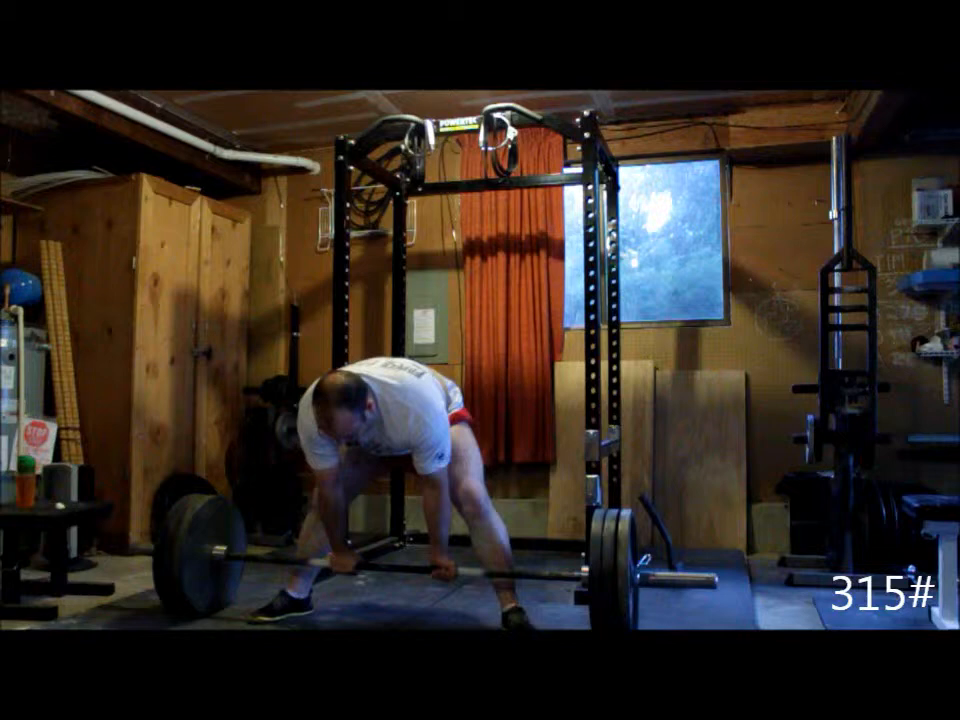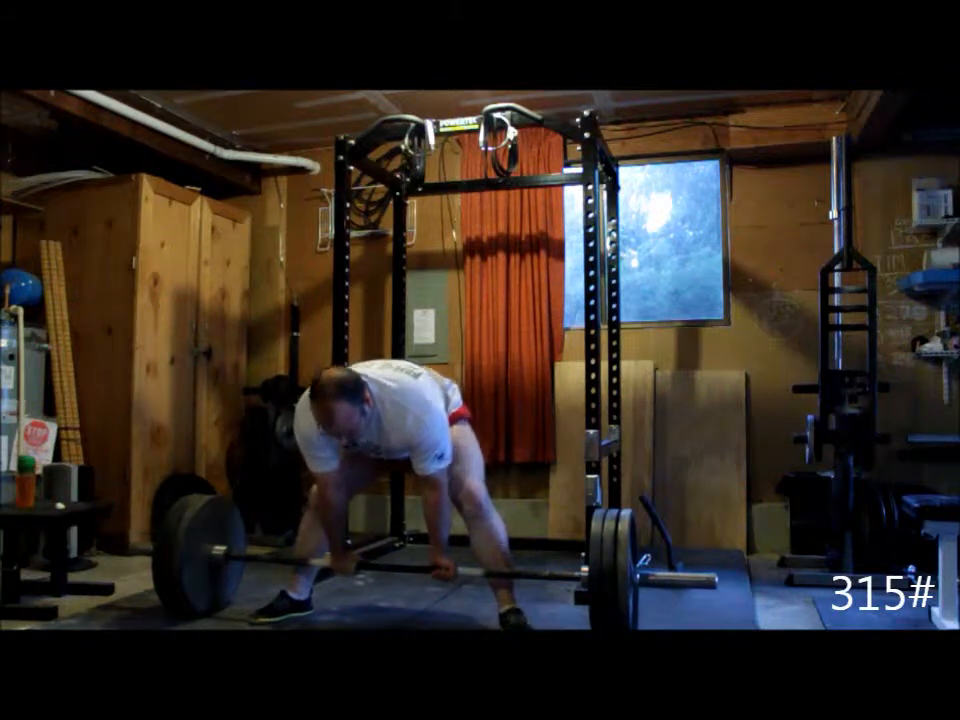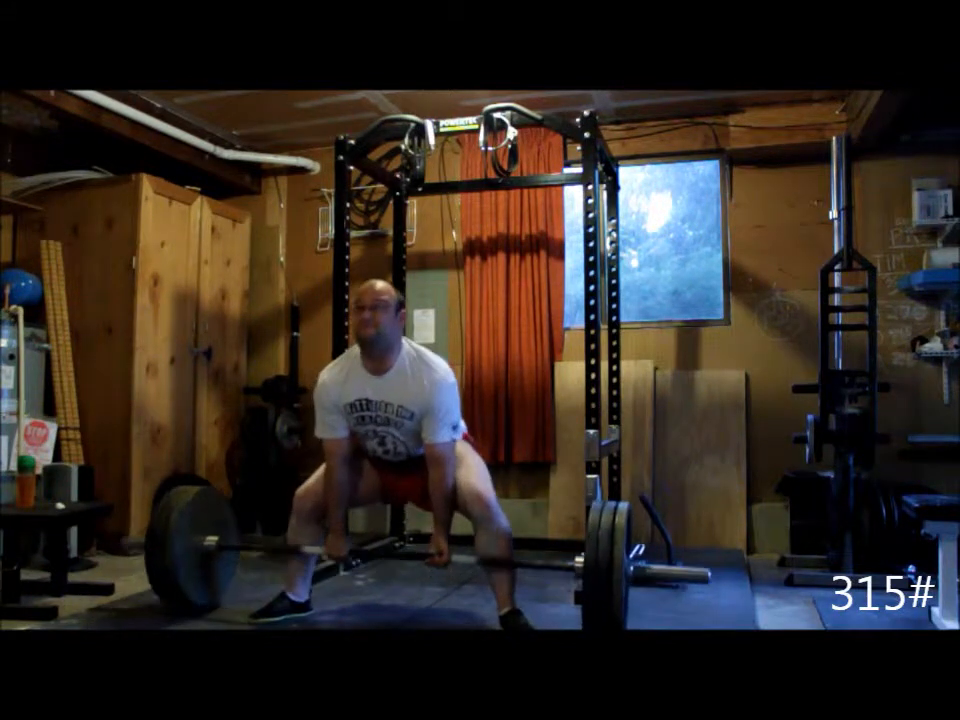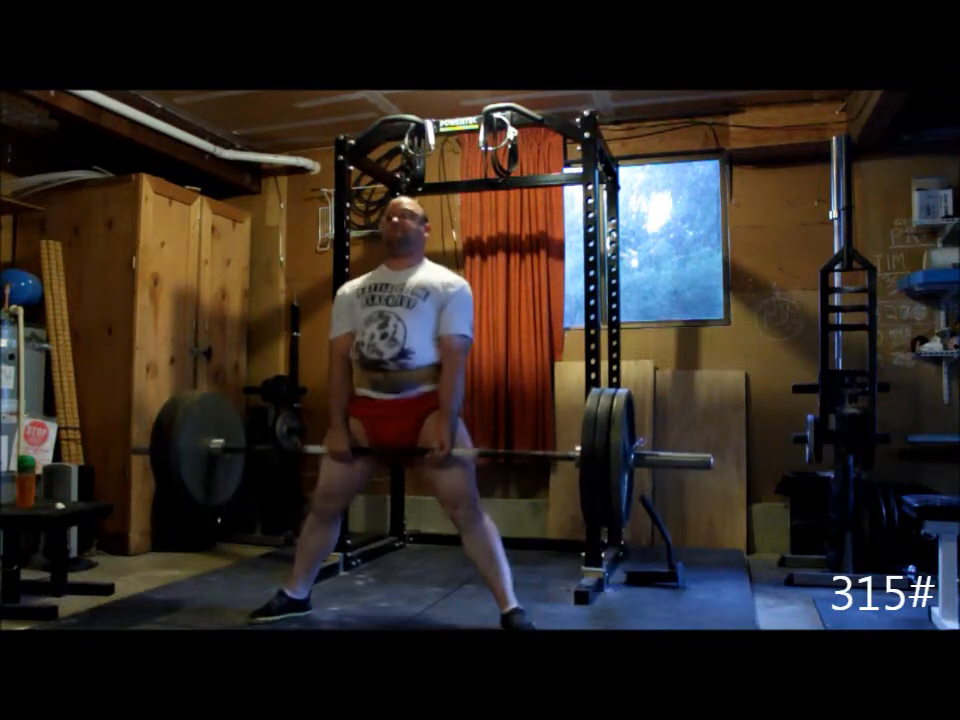
dt=1s
person 1, frame 1
left shoulder: (422, 410)
right shoulder: (312, 411)
left elbow: (434, 486)
right elbow: (330, 487)
left wrist: (439, 552)
right wrist: (339, 549)
left hip: (443, 412)
left knee: (473, 498)
right knee: (321, 497)
left ankle: (510, 607)
right ankle: (296, 594)
person 1, frame 2
left shoulder: (420, 410)
right shoulder: (307, 416)
left elbow: (434, 487)
right elbow: (331, 489)
left wrist: (438, 551)
right wrist: (339, 551)
left hip: (441, 414)
left knee: (473, 498)
right knee: (319, 498)
left ankle: (509, 608)
right ankle: (297, 594)
person 1, frame 3
left shoulder: (434, 377)
right shoulder: (332, 380)
left elbow: (439, 463)
right elbow: (338, 460)
left wrist: (440, 533)
right wrist: (336, 530)
left hip: (441, 450)
right hip: (375, 456)
left knee: (482, 503)
right knee: (305, 501)
left ankle: (508, 611)
right ankle: (296, 597)
person 1, frame 4
left shoulder: (449, 286)
right shoulder: (353, 291)
left elbow: (454, 359)
right elbow: (339, 359)
left wrist: (446, 425)
right wrist: (338, 426)
left hip: (425, 404)
right hip: (365, 406)
left knee: (465, 509)
right knee: (325, 503)
left ankle: (510, 609)
right ankle: (295, 595)
